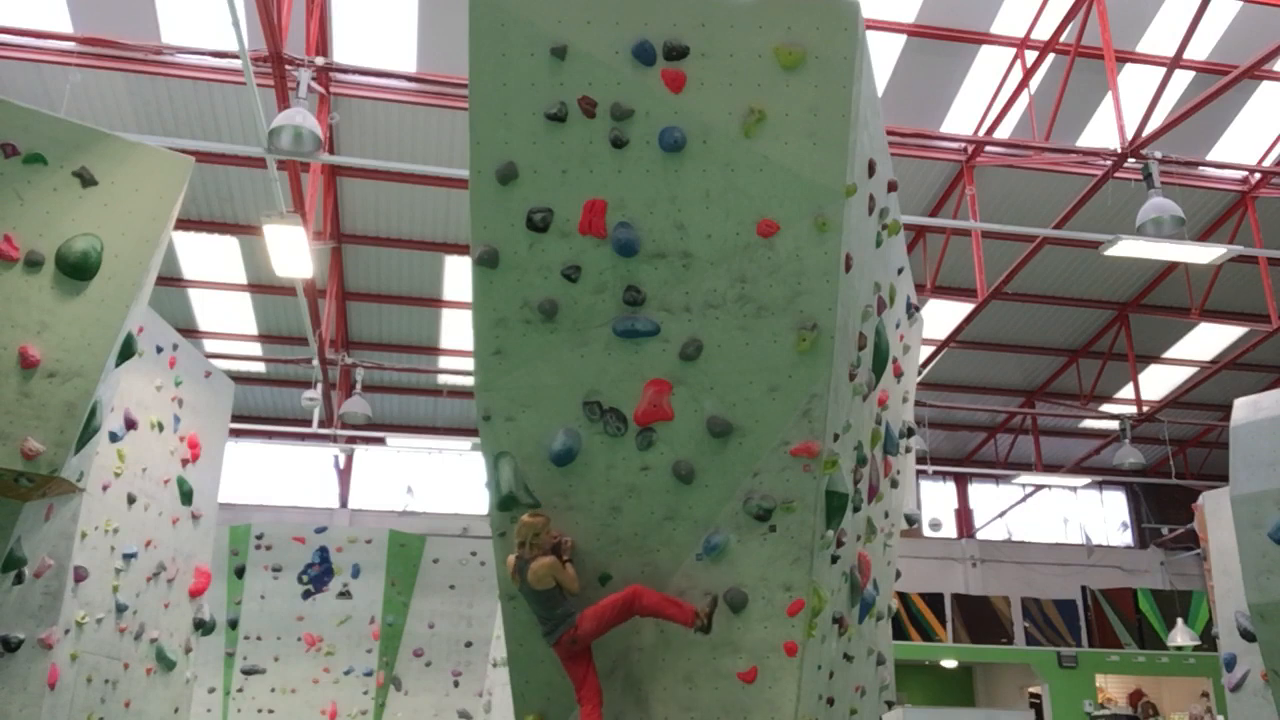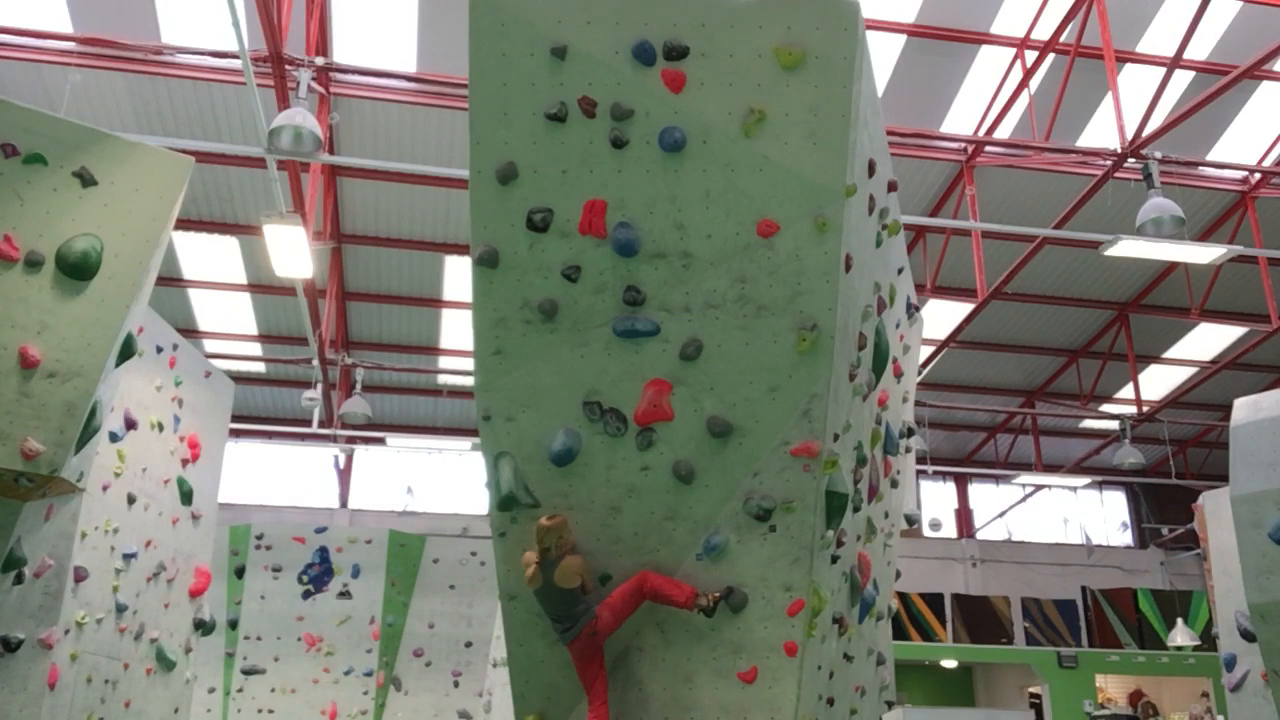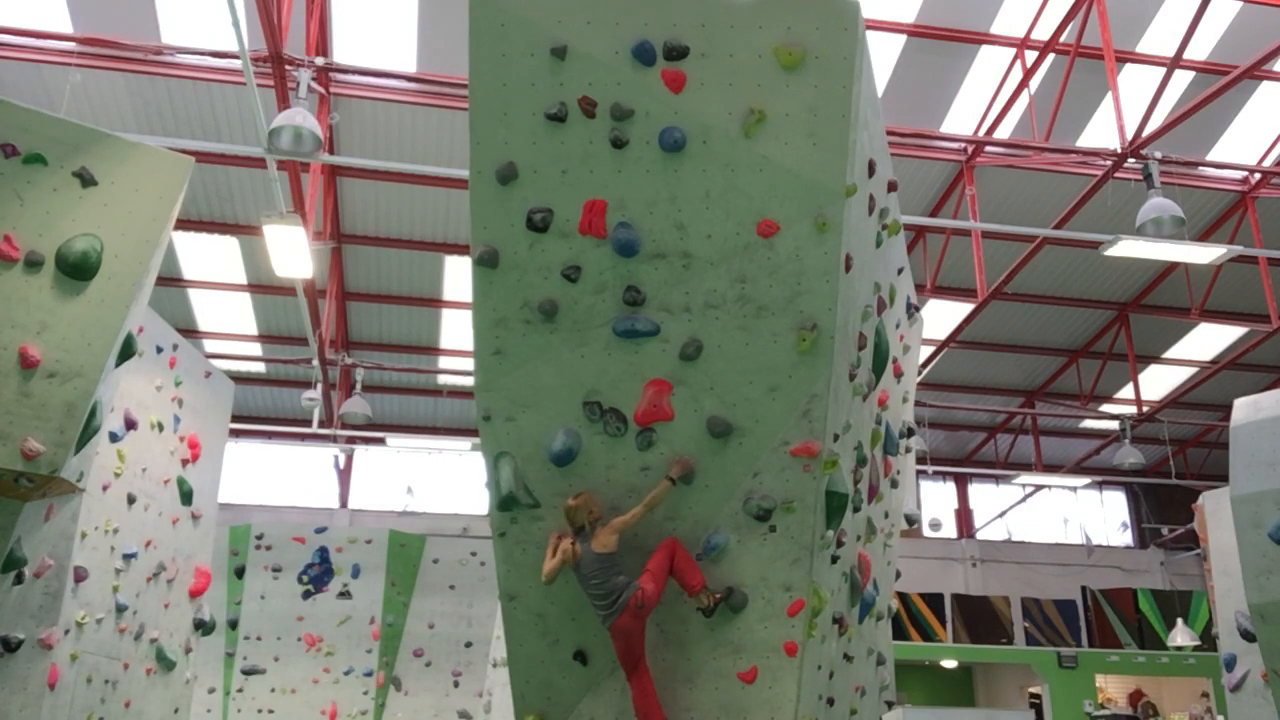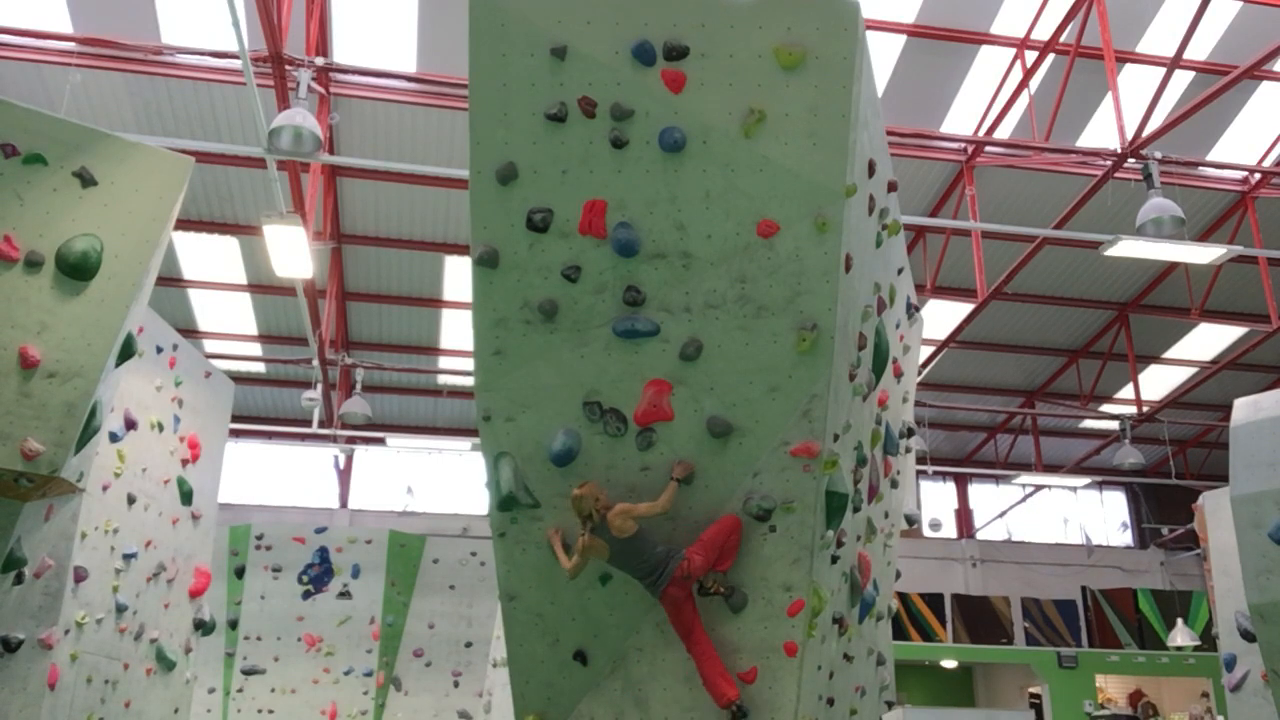
dt=1s
person 1, frame 1
left shoulder: (512, 563)
right shoulder: (548, 563)
right elbow: (574, 588)
left wrist: (550, 548)
right wrist: (567, 557)
left hip: (560, 642)
right hip: (576, 630)
left knee: (589, 699)
right knee: (636, 595)
right ankle: (697, 619)
person 1, frame 2
left shoulder: (529, 560)
right shoulder: (573, 563)
left wrist: (553, 550)
left hip: (575, 642)
right hip: (595, 624)
left knee: (596, 700)
right knee: (644, 581)
right ankle: (699, 601)
person 1, frame 3
left shoulder: (567, 547)
right shoulder: (609, 531)
left elbow: (546, 577)
right elbow: (647, 505)
left wrist: (551, 547)
right wrist: (673, 476)
left hip: (617, 623)
right hip: (638, 599)
left knee: (637, 677)
right knee: (670, 546)
right ankle: (702, 597)
person 1, frame 4
left shoulder: (586, 542)
right shoulder: (620, 514)
left elbow: (571, 571)
right elbow: (662, 506)
left wrist: (557, 544)
right wrist: (676, 478)
left hip: (666, 593)
right hip: (683, 567)
left knee: (698, 646)
right knee: (731, 522)
right ankle: (713, 581)
